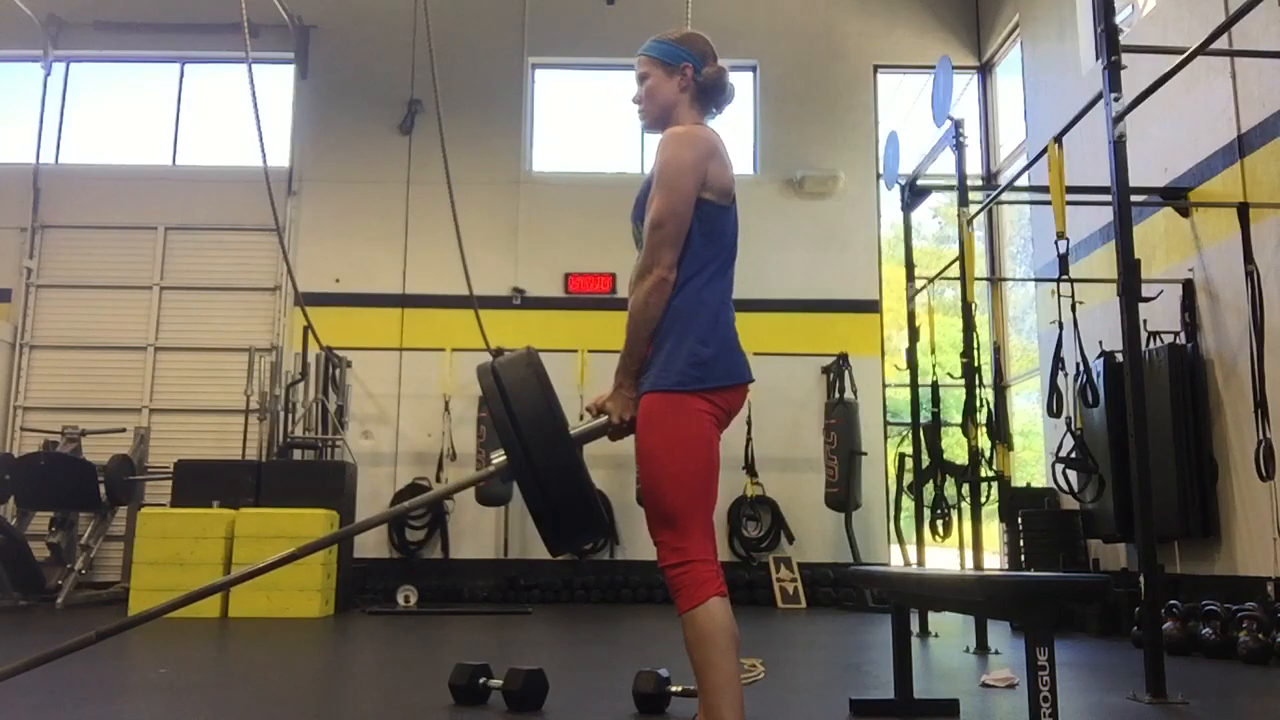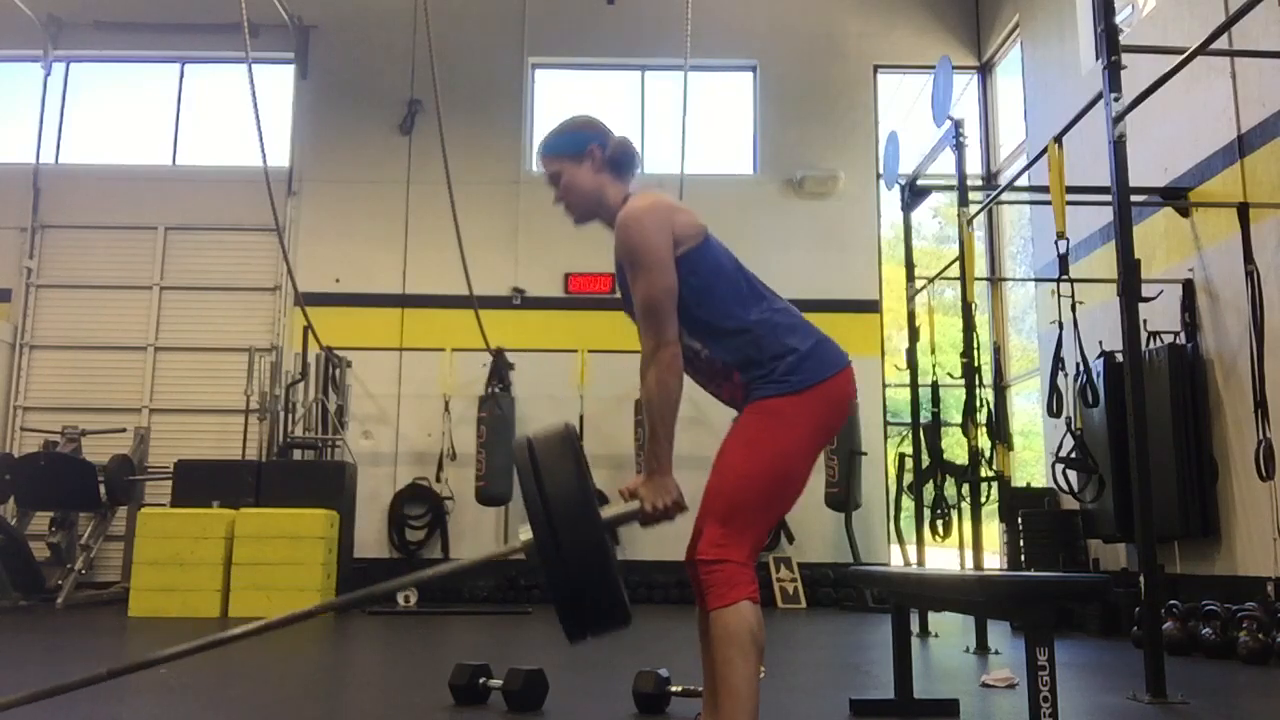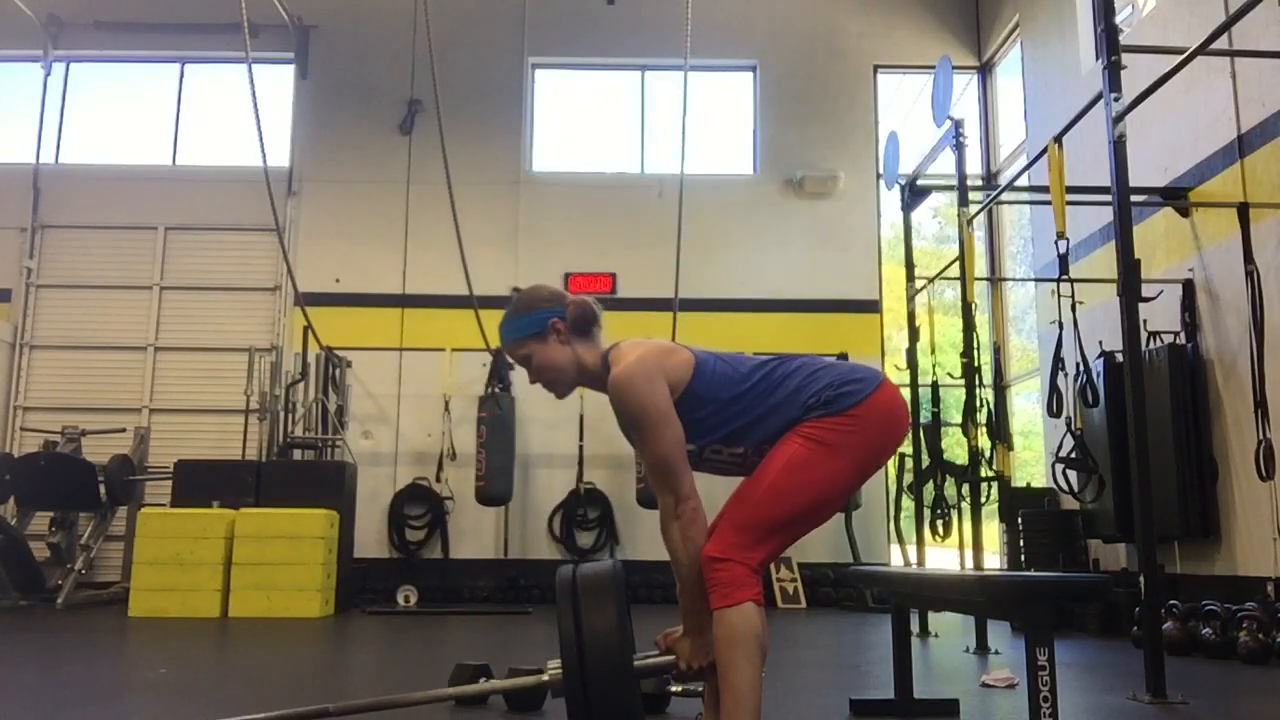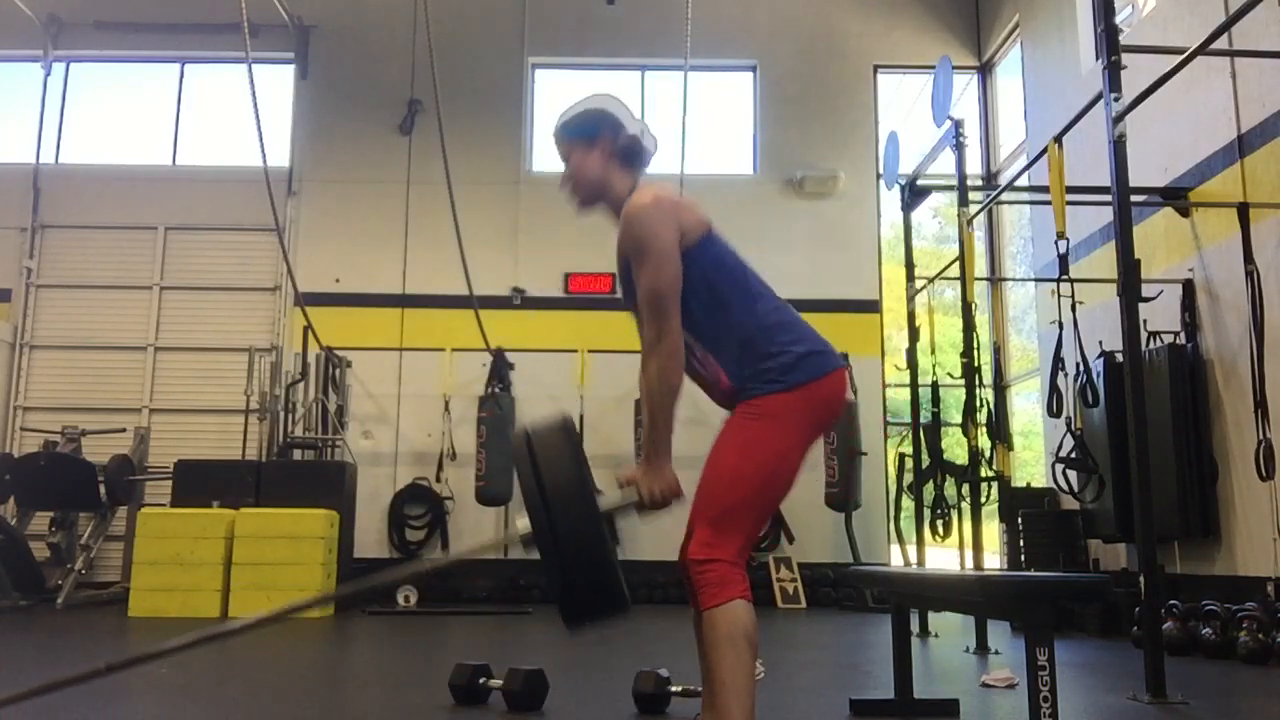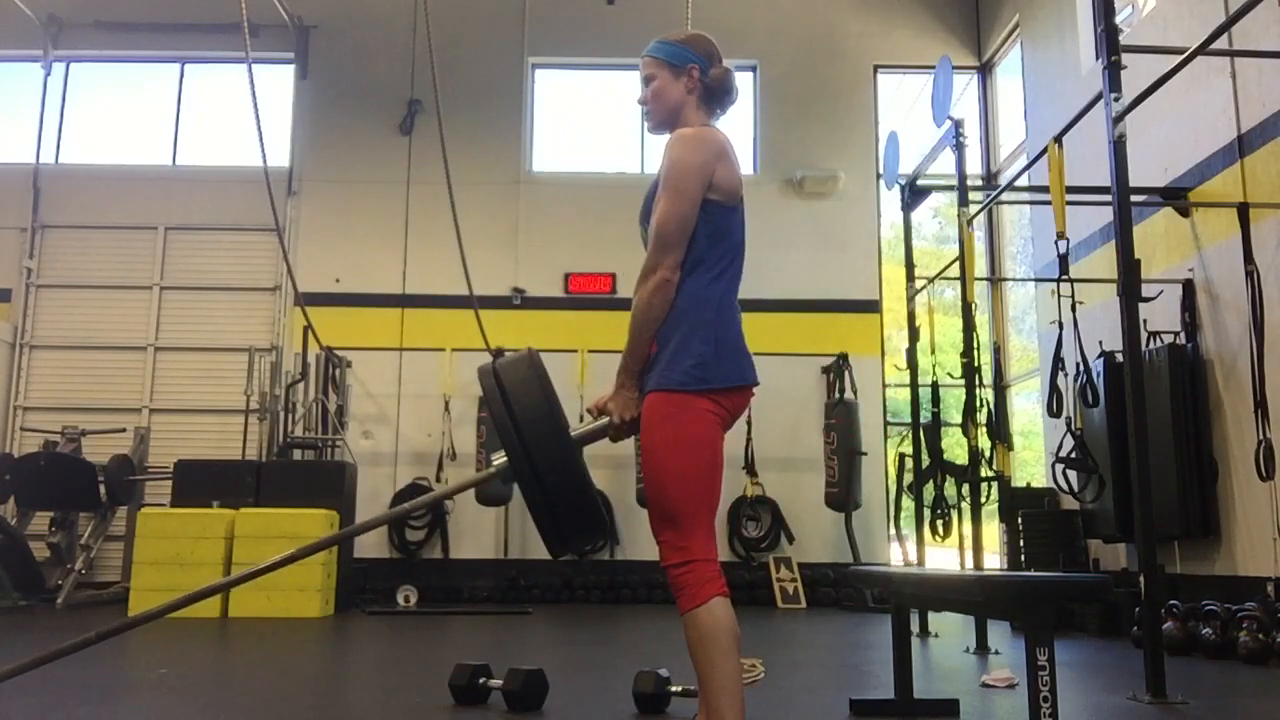
dt=1s
person 1, frame 1
left shoulder: (687, 143)
right shoulder: (695, 151)
left elbow: (658, 273)
left wrist: (623, 385)
right wrist: (636, 385)
left hip: (686, 373)
right hip: (695, 370)
left knee: (688, 559)
right knee: (688, 556)
person 1, frame 2
left shoulder: (640, 216)
right shoulder: (635, 227)
left elbow: (665, 353)
right elbow: (662, 355)
left wrist: (659, 474)
right wrist: (656, 473)
left hip: (801, 384)
right hip: (792, 388)
left knee: (722, 559)
right knee: (713, 558)
person 1, frame 3
left shoulder: (630, 374)
right shoulder: (629, 380)
left elbow: (685, 506)
right elbow: (672, 507)
left wrist: (696, 631)
right wrist: (696, 626)
left hip: (854, 411)
right hip: (844, 416)
left knee: (729, 560)
right knee: (726, 554)
person 1, frame 4
left shoulder: (648, 209)
right shoulder: (640, 220)
left elbow: (668, 344)
right elbow: (662, 347)
left wrist: (655, 458)
right wrist: (654, 457)
left hip: (785, 381)
right hip: (774, 384)
left knee: (713, 558)
right knee: (712, 556)
person 1, frame 5
left shoulder: (694, 144)
right shoulder: (702, 152)
left elbow: (662, 274)
left wrist: (625, 386)
right wrist: (636, 386)
left hip: (692, 373)
right hip: (699, 370)
left knee: (689, 560)
right knee: (688, 557)
